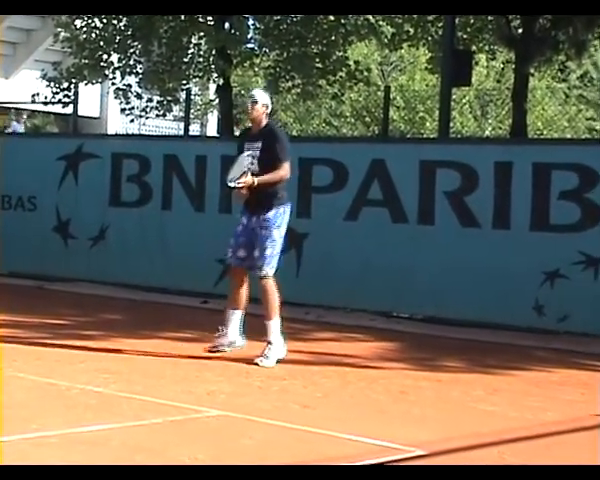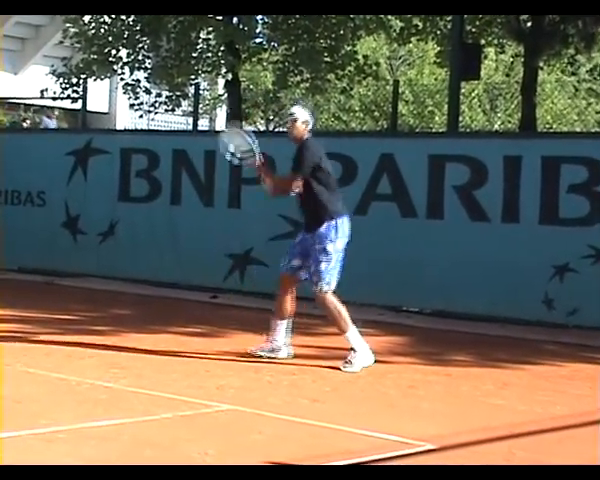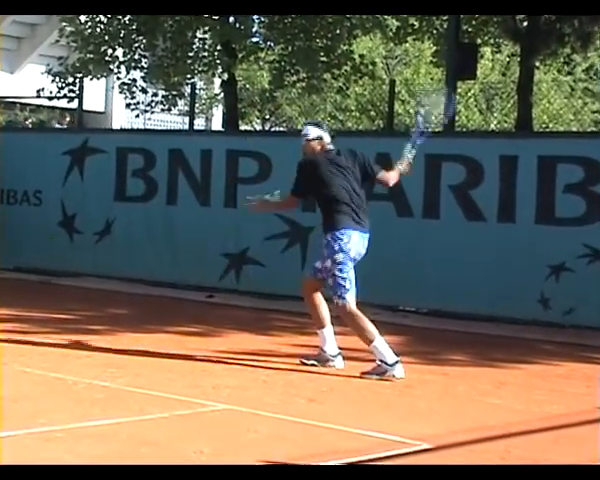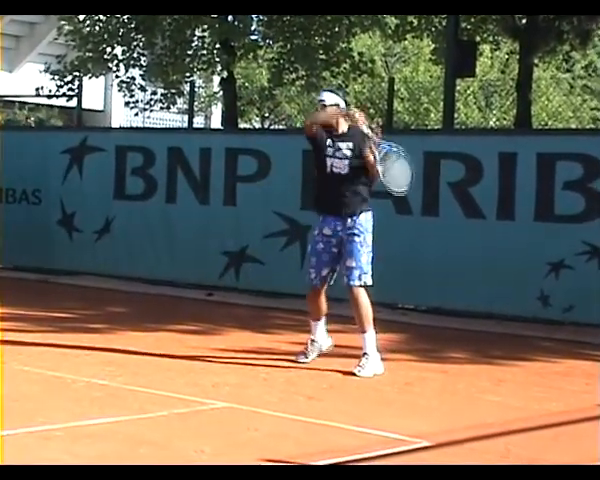
dt=0.5s
person 1, frame 1
left shoulder: (275, 135)
right shoulder: (244, 136)
left elbow: (284, 172)
left wrist: (255, 181)
right wrist: (244, 186)
left hip: (273, 211)
right hip: (249, 212)
left knee: (264, 276)
right knee: (236, 272)
left ankle: (275, 343)
right ankle: (231, 334)
person 1, frame 2
left shoulder: (308, 148)
right shoulder: (302, 149)
left elbow: (287, 185)
right elbow: (294, 186)
left wrist: (265, 172)
right wrist: (269, 177)
left hip: (330, 226)
right hip: (312, 228)
left knee: (323, 293)
right knee: (287, 280)
left ankle: (361, 350)
right ankle: (279, 342)
person 1, frame 3
left shoulder: (306, 165)
right shoulder: (354, 157)
left elbow: (293, 202)
right elbow: (386, 180)
left wrist: (267, 205)
right wrist: (398, 169)
left hip: (342, 237)
right hip: (357, 235)
left knee: (346, 306)
right knee: (311, 286)
left ankle: (389, 362)
right ankle: (330, 352)
person 1, frame 4
left shoulder: (360, 136)
right shoulder: (319, 134)
left elbow: (374, 177)
right elbow: (309, 124)
left wrist: (370, 157)
right wrist: (320, 118)
left hip: (358, 219)
right hip: (327, 220)
left knee: (356, 287)
right knee: (316, 286)
left ankle: (371, 355)
right ankle: (318, 339)
